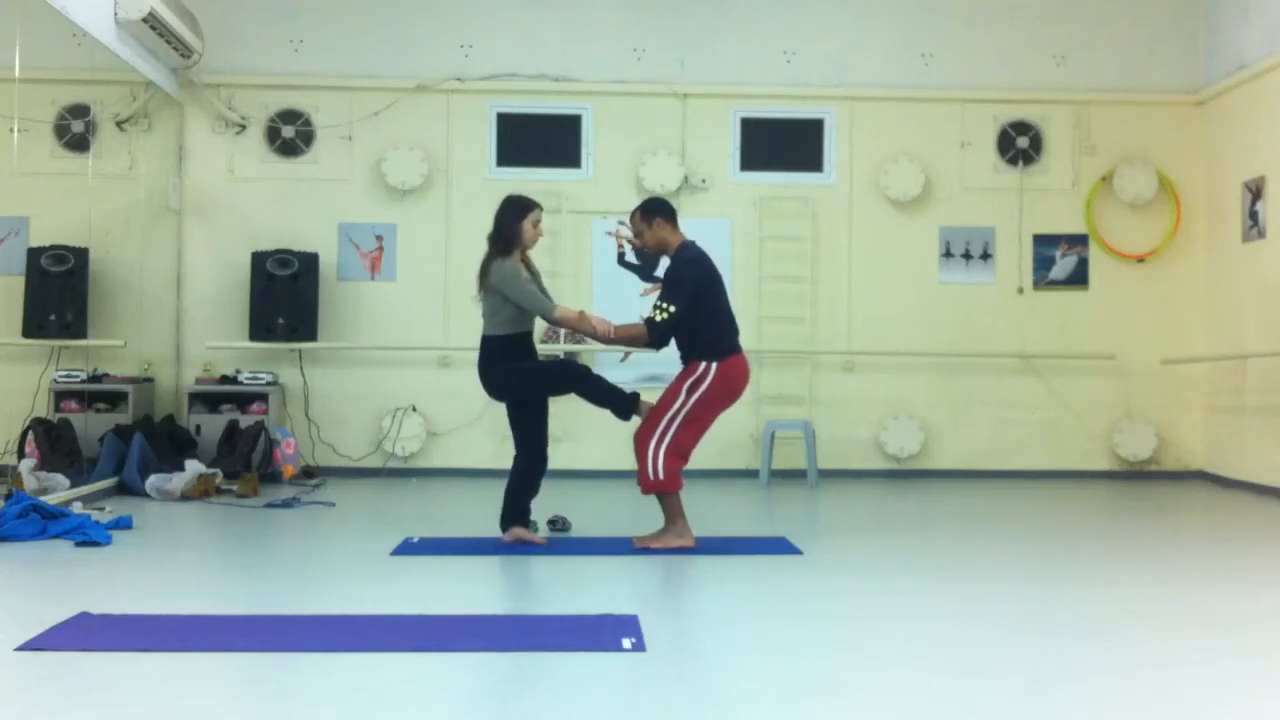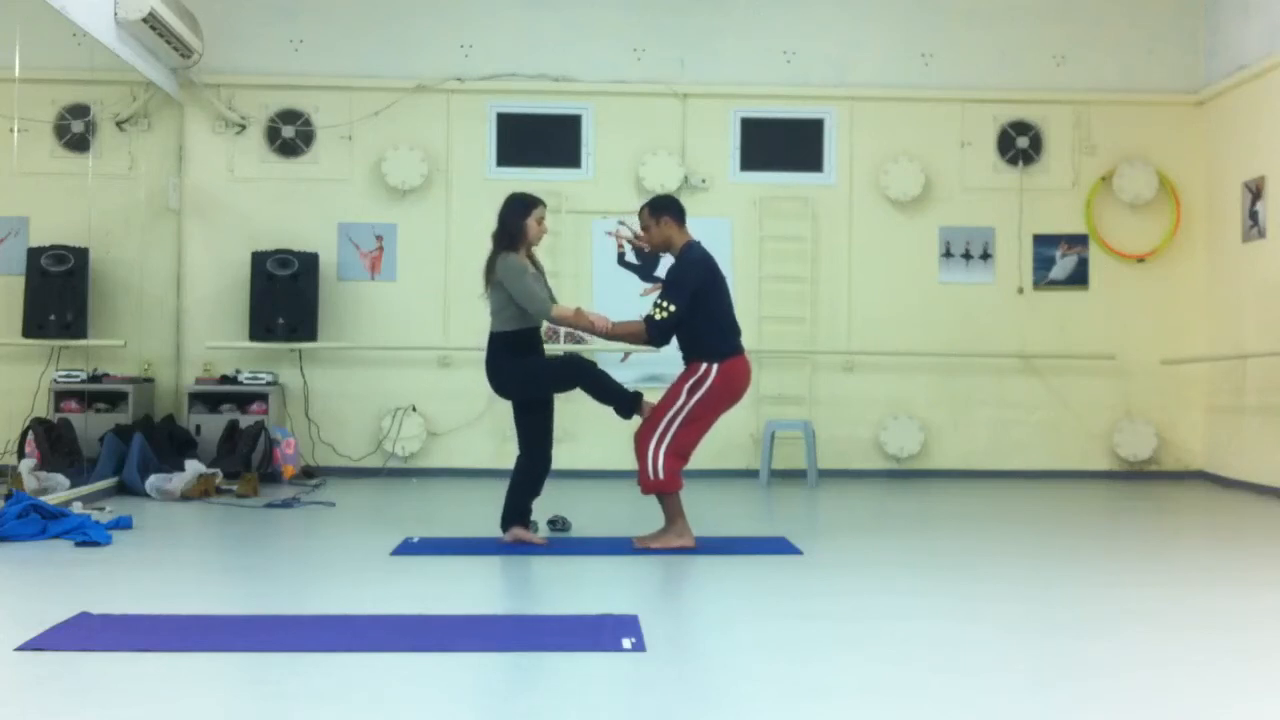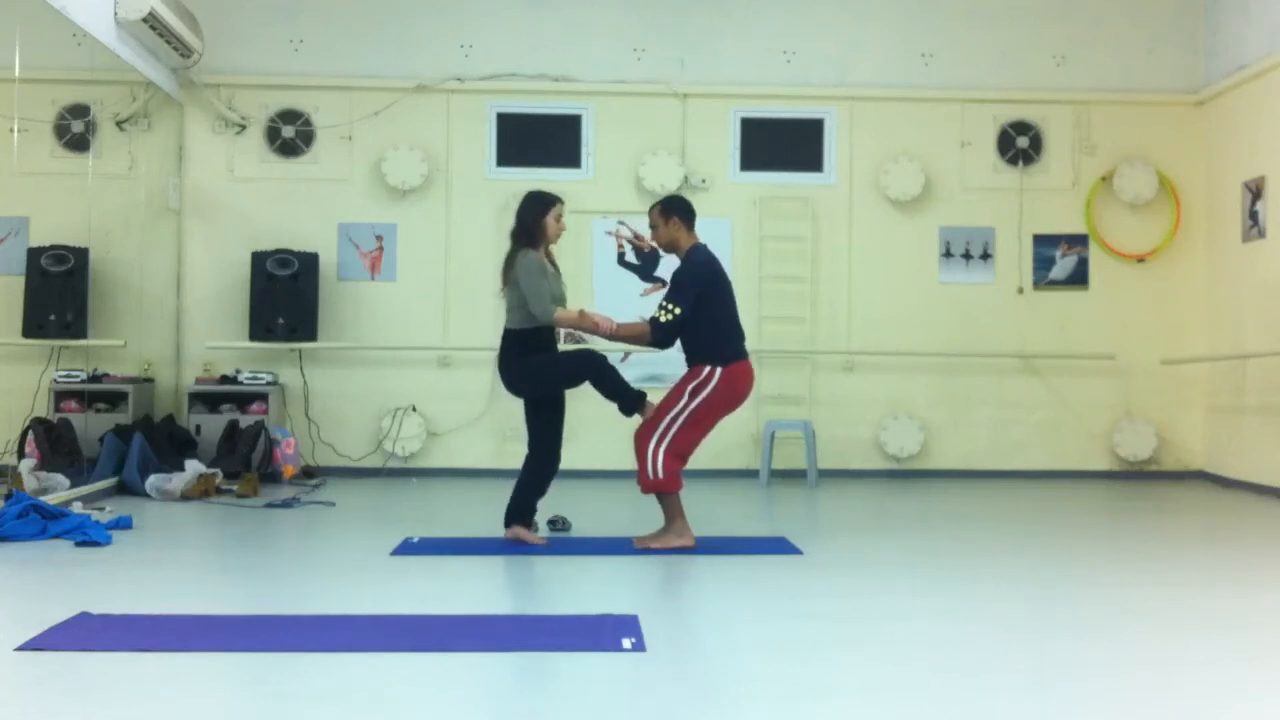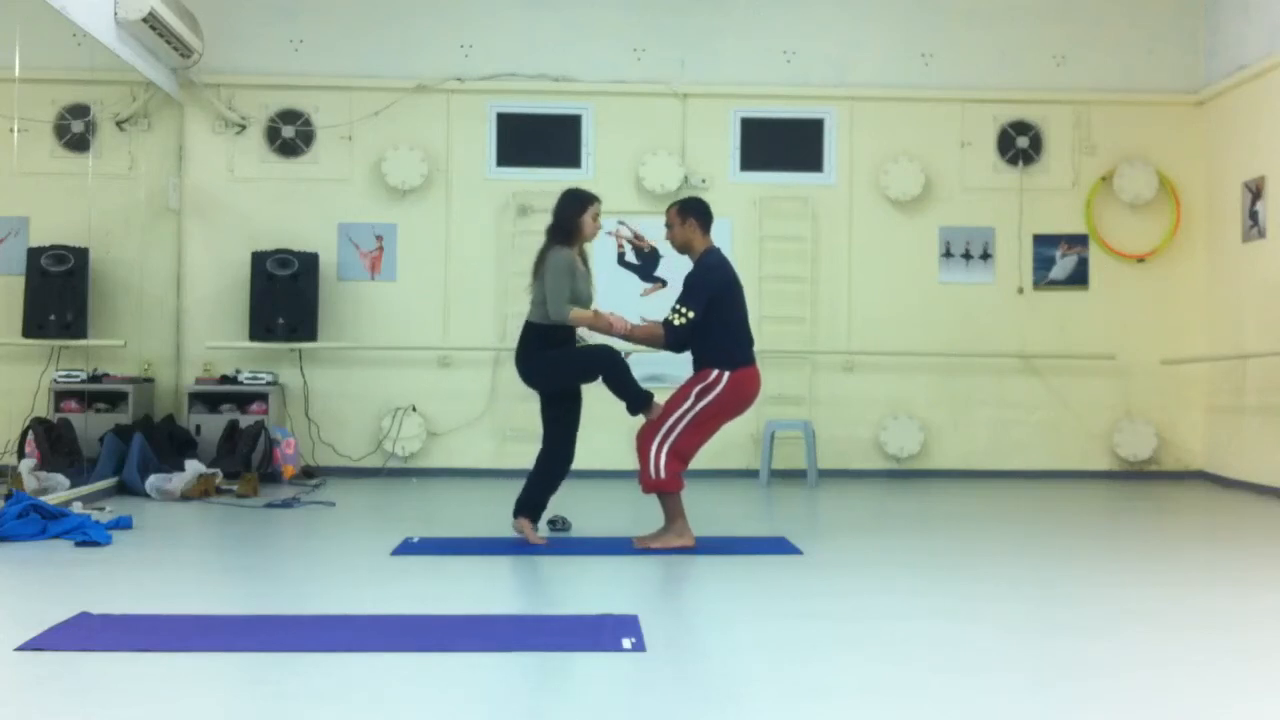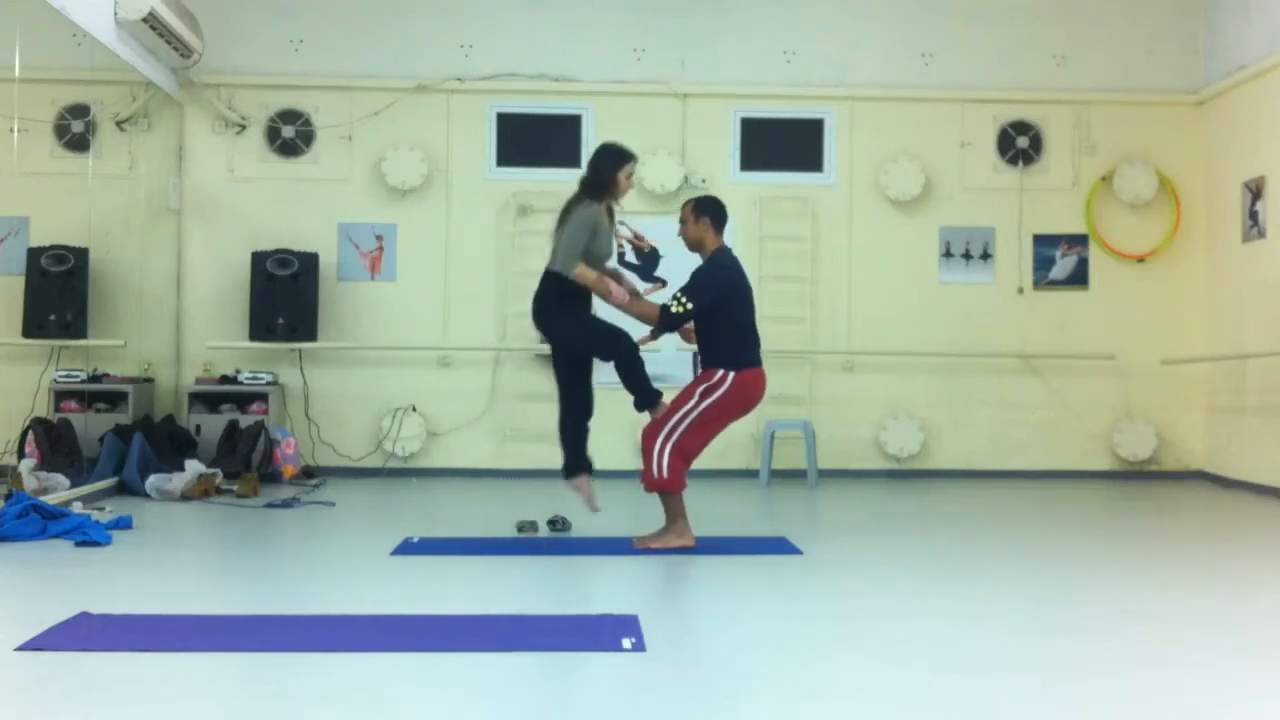
dt=0.3s
person 1, frame 1
left shoulder: (526, 267)
right shoulder: (501, 268)
left elbow: (549, 312)
right elbow: (543, 307)
left wrist: (586, 326)
right wrist: (588, 319)
left hip: (522, 361)
right hip: (500, 365)
left knee: (533, 451)
right knee: (571, 374)
left ankle: (514, 524)
right ankle: (637, 407)
person 1, frame 2
left shoulder: (531, 263)
right shoulder: (507, 263)
left elbow: (551, 310)
right elbow: (540, 308)
left wrist: (585, 321)
right wrist: (585, 316)
left hip: (528, 360)
right hip: (508, 362)
left knee: (537, 451)
right knee: (579, 368)
left ankle: (515, 524)
right ankle: (638, 406)
person 1, frame 3
left shoulder: (545, 261)
right shoulder: (526, 260)
left elbow: (557, 314)
right elbow: (543, 312)
left wrist: (590, 322)
right wrist: (590, 319)
left hip: (540, 358)
right hip: (520, 360)
left knee: (546, 451)
right knee: (591, 362)
left ankle: (517, 522)
right ankle: (641, 406)
person 1, frame 4
left shoulder: (578, 258)
right shoulder: (559, 257)
right elbow: (559, 312)
left wrist: (607, 321)
right wrist: (603, 321)
left hip: (557, 353)
right hip: (538, 355)
left knee: (560, 445)
right knee: (607, 359)
left ankle: (526, 517)
right ankle: (646, 408)
person 1, frame 5
left shoulder: (604, 212)
right shoulder: (587, 211)
right elbow: (565, 262)
left wrist: (616, 278)
right wrist: (605, 286)
left hip: (572, 307)
right hip: (555, 306)
left knee: (576, 396)
right knee: (619, 343)
left ankle: (577, 470)
right ankle: (654, 406)
person 2, frame 1
left shoulder: (687, 264)
right shoulder: (688, 260)
left elbow: (656, 331)
right elbow: (661, 333)
left wrist: (606, 332)
right wrist: (612, 334)
left hip: (715, 370)
right hip: (715, 367)
left knee: (655, 442)
right knee: (655, 441)
left ankle: (679, 530)
right ankle: (675, 527)
person 2, frame 2
left shoulder: (689, 265)
right shoulder: (694, 260)
left elbow: (656, 329)
right elbow: (664, 331)
left wrist: (603, 328)
right wrist: (610, 329)
left hip: (717, 371)
right hip: (718, 369)
left knee: (655, 442)
right knee: (656, 440)
left ankle: (679, 530)
right ankle: (674, 527)
person 2, frame 3
left shoulder: (694, 268)
right shoulder: (700, 263)
left elbow: (661, 333)
right elbow: (669, 331)
left wrist: (606, 330)
right wrist: (616, 330)
left hip: (719, 375)
right hip: (720, 372)
left knee: (654, 442)
right knee: (656, 439)
left ankle: (678, 530)
right ankle: (675, 528)
person 2, frame 4
left shoulder: (706, 272)
right shoulder: (713, 266)
left elbow: (676, 337)
right elbow: (688, 332)
left wrist: (622, 331)
right wrist: (633, 328)
left hip: (726, 379)
right hip: (727, 376)
left knee: (657, 441)
right knee: (658, 440)
left ankle: (678, 530)
right ankle: (674, 527)
person 2, frame 5
left shoulder: (716, 270)
right shoulder: (721, 266)
left elbow: (669, 319)
right elbow: (682, 318)
left wrist: (620, 299)
right wrist: (632, 296)
left hip: (732, 379)
right hip: (732, 376)
left knee: (660, 440)
right knee: (664, 439)
left ankle: (679, 530)
right ankle: (676, 527)
